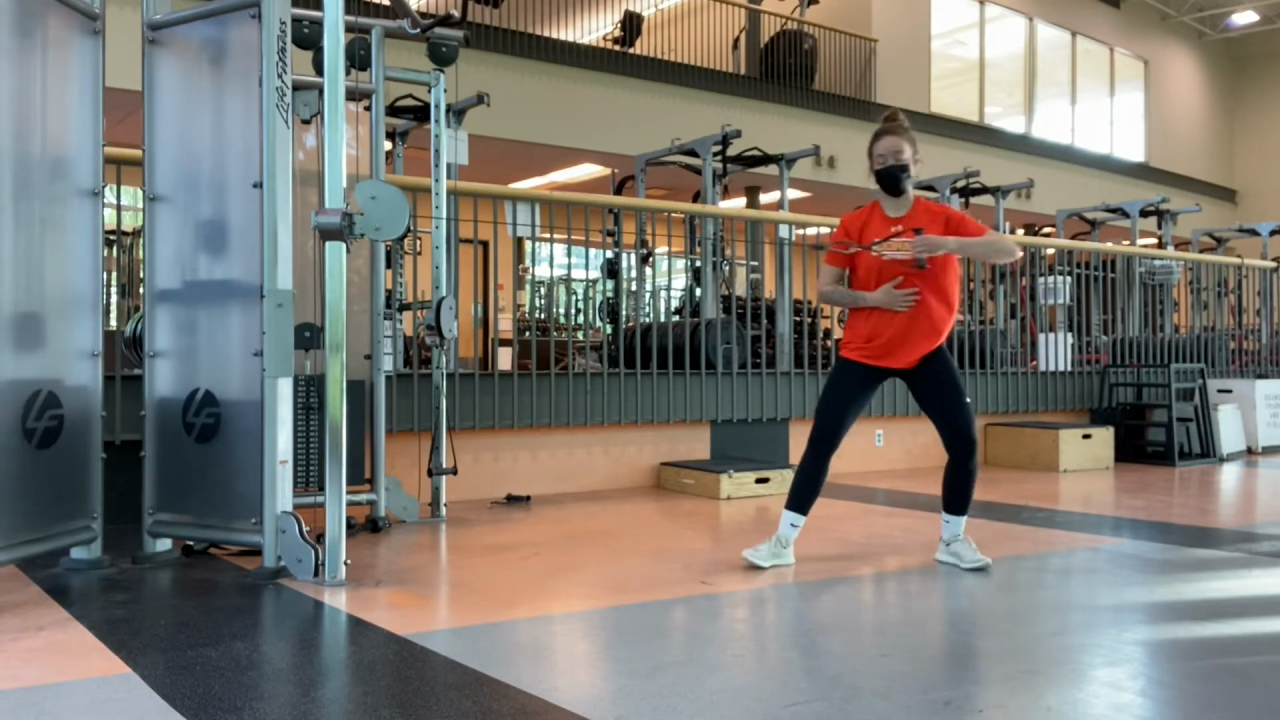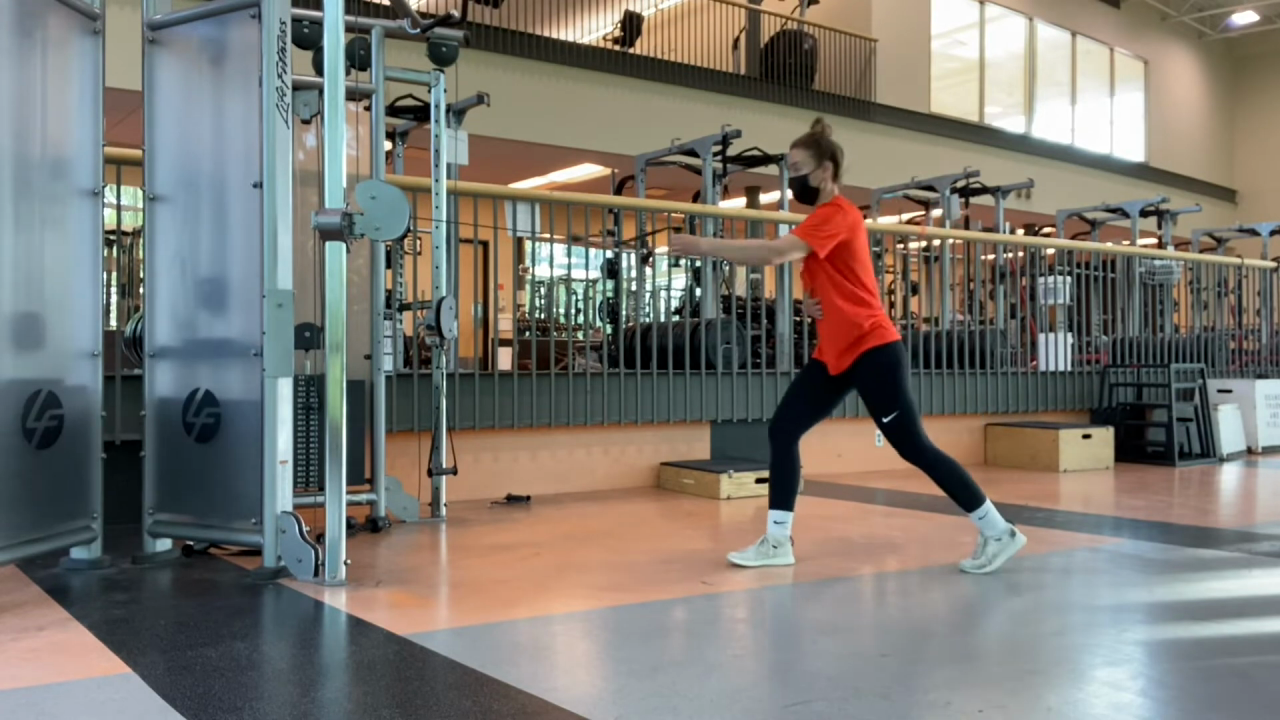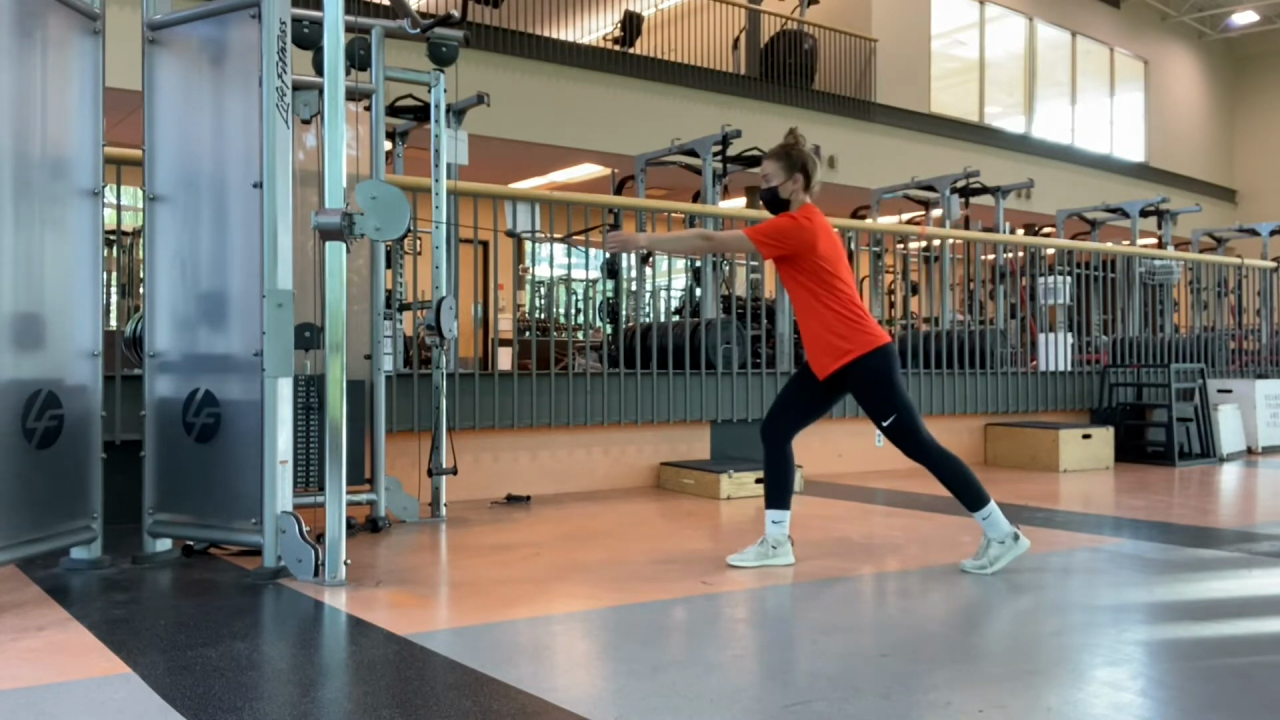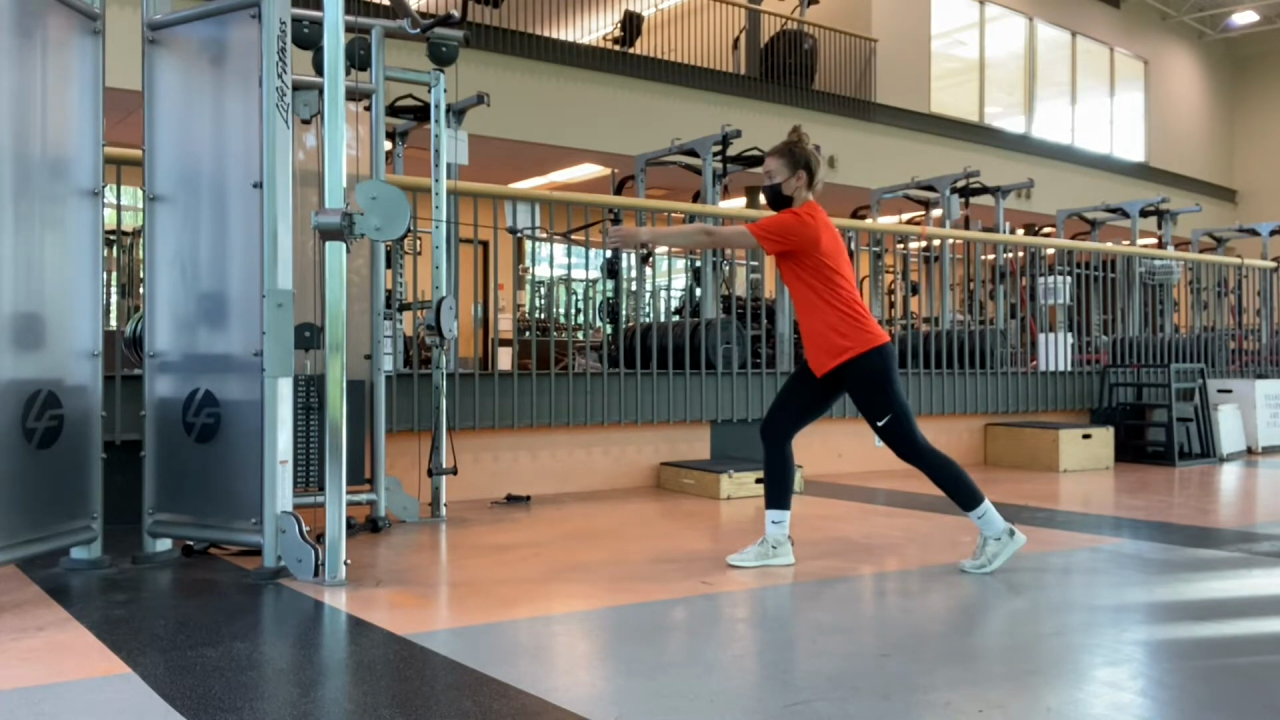
dt=0.5s
person 1, frame 1
left shoulder: (942, 216)
right shoulder: (855, 224)
left elbow: (1007, 250)
right elbow: (827, 291)
left wrist: (940, 243)
right wrist: (872, 299)
left hip: (927, 350)
right hip: (863, 351)
left knee: (964, 441)
right knee: (822, 439)
left ankle: (954, 540)
right ankle: (783, 539)
person 1, frame 2
left shoulder: (838, 214)
right shoulder: (813, 223)
left elbow: (775, 252)
left wrist: (703, 245)
right wrist: (811, 307)
left hip: (872, 350)
right hip: (832, 354)
left knee: (912, 446)
right knee: (781, 431)
left ankle: (998, 532)
right ankle: (777, 541)
person 1, frame 3
left shoulder: (797, 226)
right shoulder: (800, 227)
left elbow: (712, 241)
left wrist: (642, 240)
left hip: (863, 357)
right hip: (828, 360)
left knee: (917, 445)
right knee: (774, 431)
left ankle: (1002, 534)
right ankle: (776, 541)
person 1, frame 4
left shoulder: (800, 222)
right shoulder: (801, 224)
left elbow: (713, 236)
left wrist: (645, 234)
left hip: (862, 356)
right hip: (826, 359)
left knee: (910, 447)
right knee: (774, 431)
left ankle: (997, 531)
right ankle: (776, 541)
